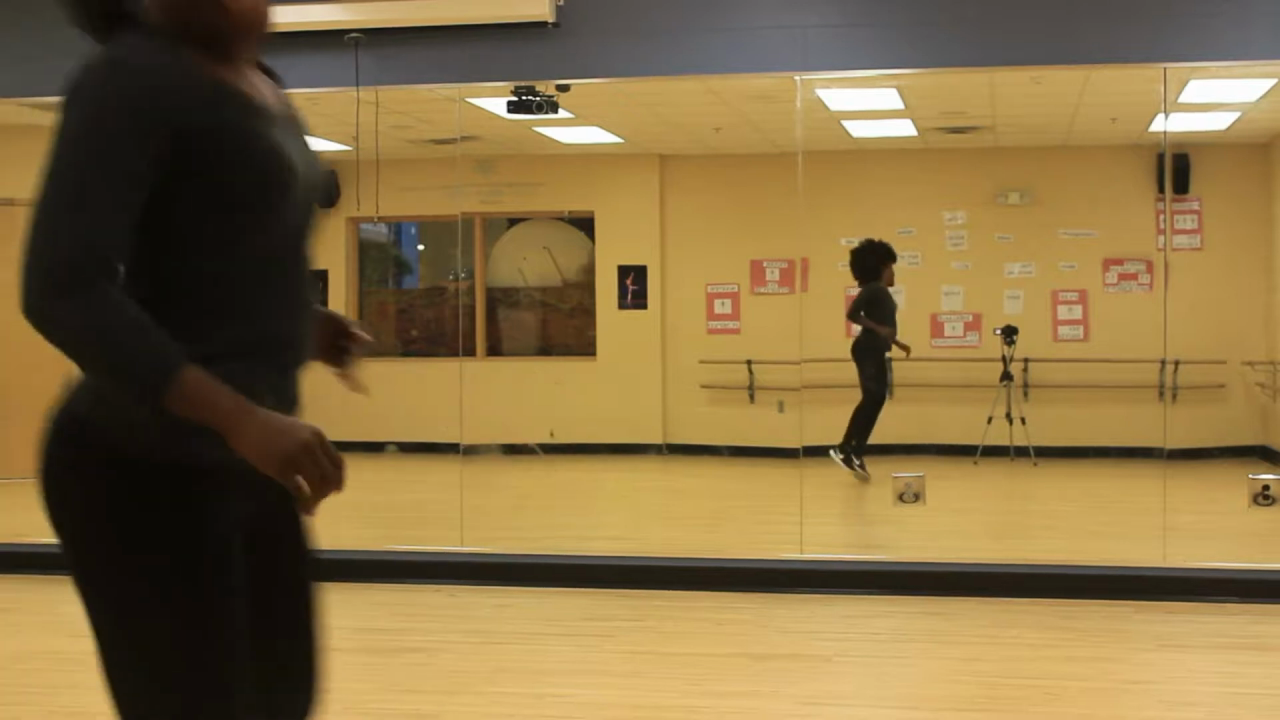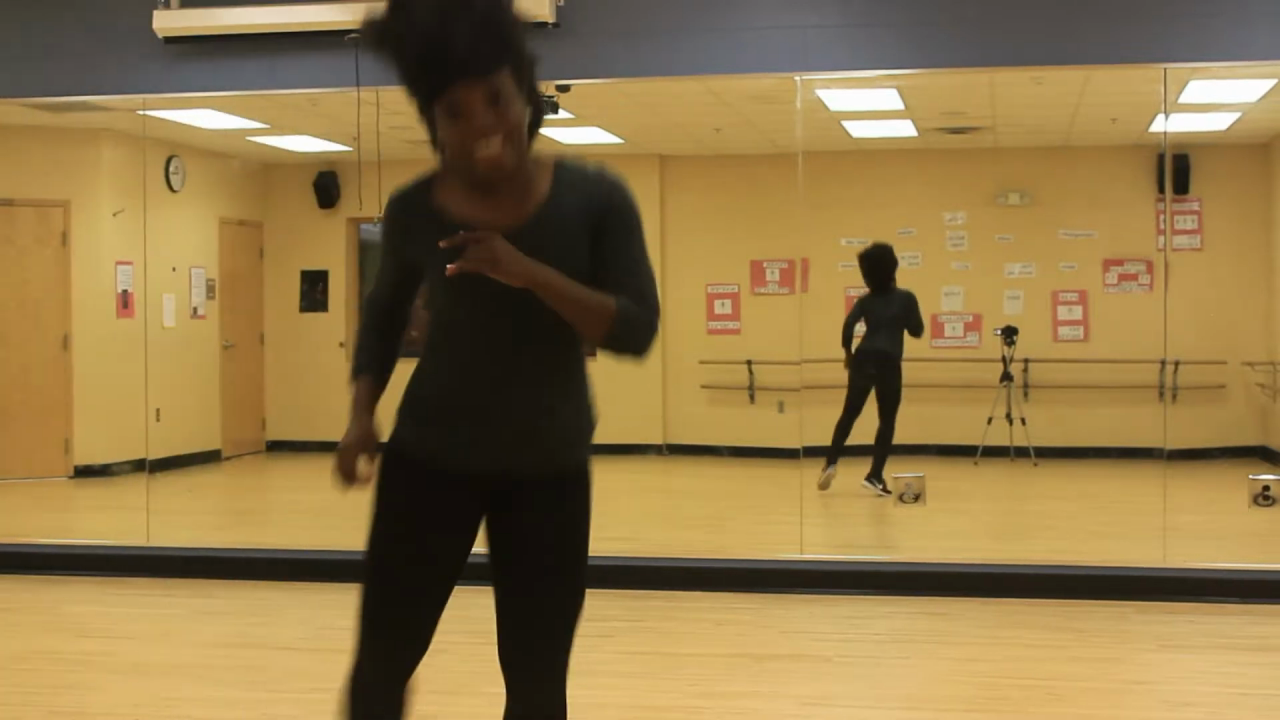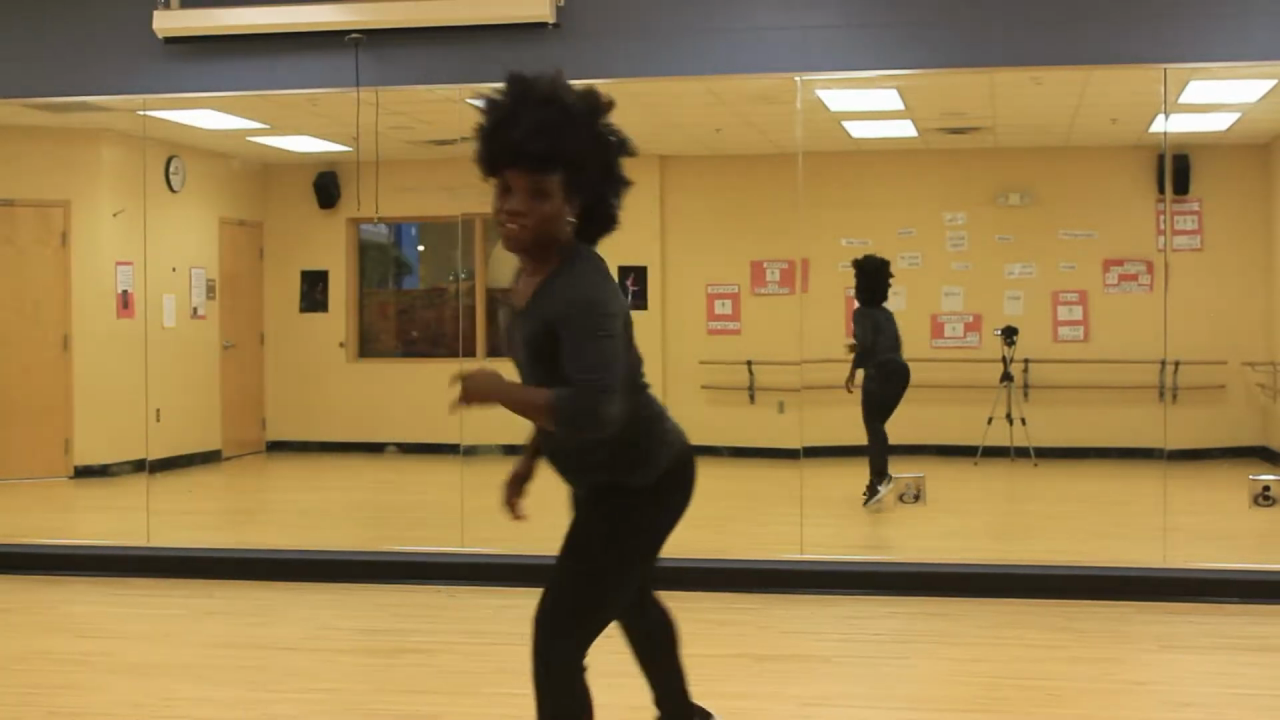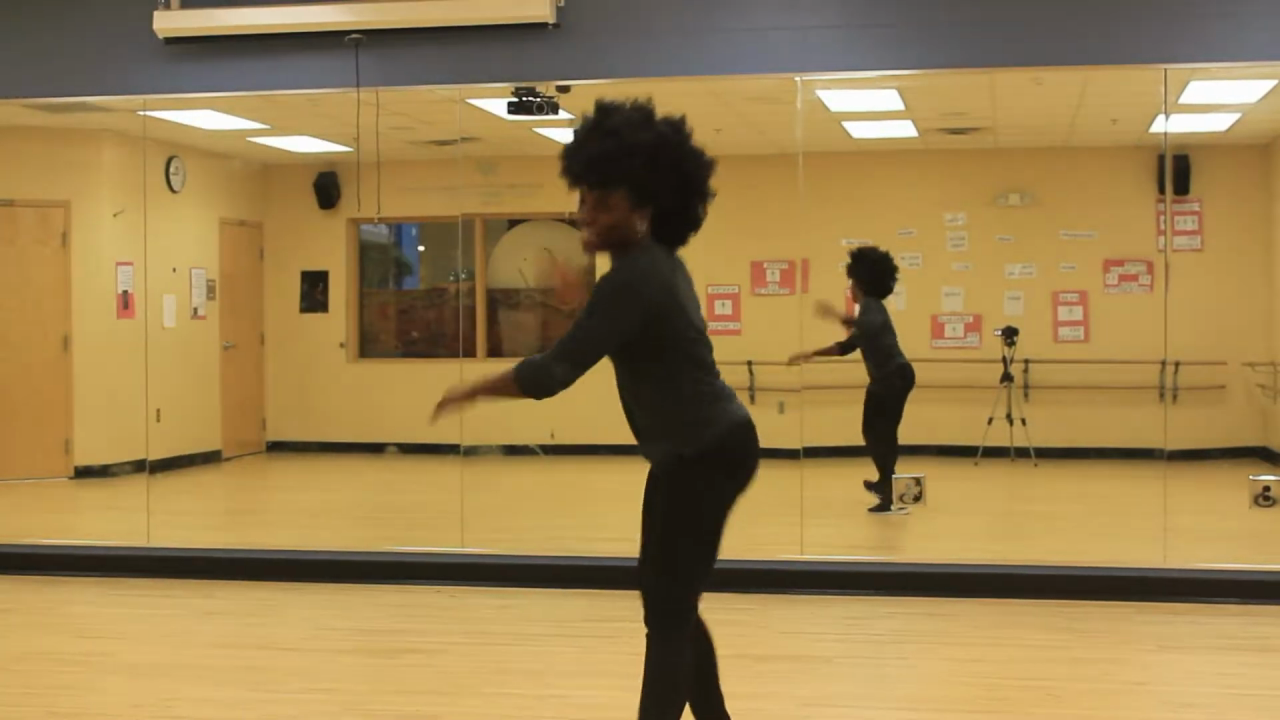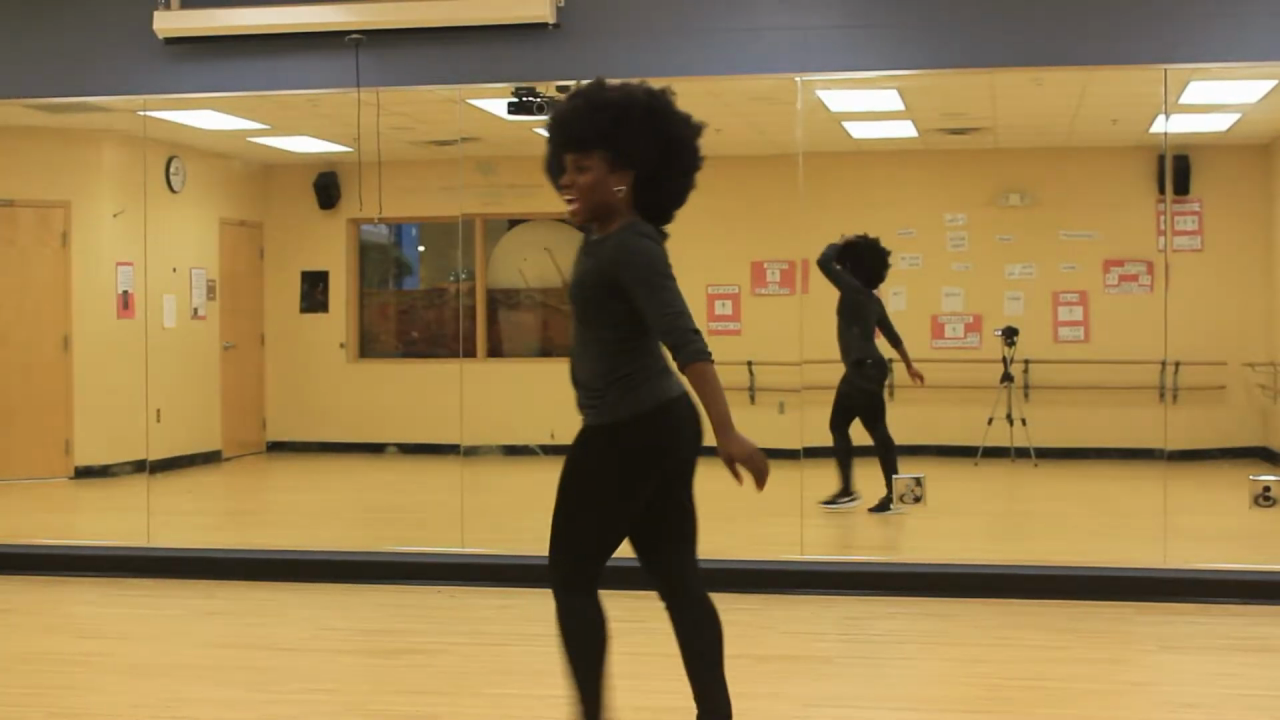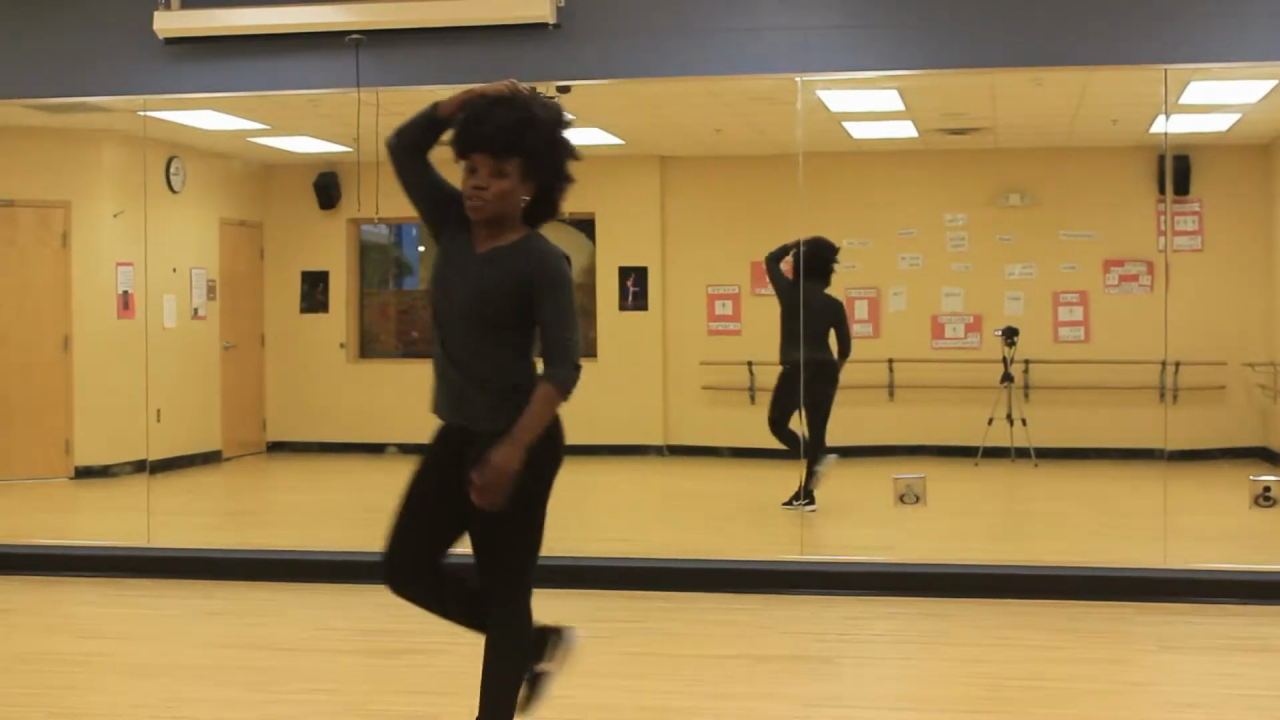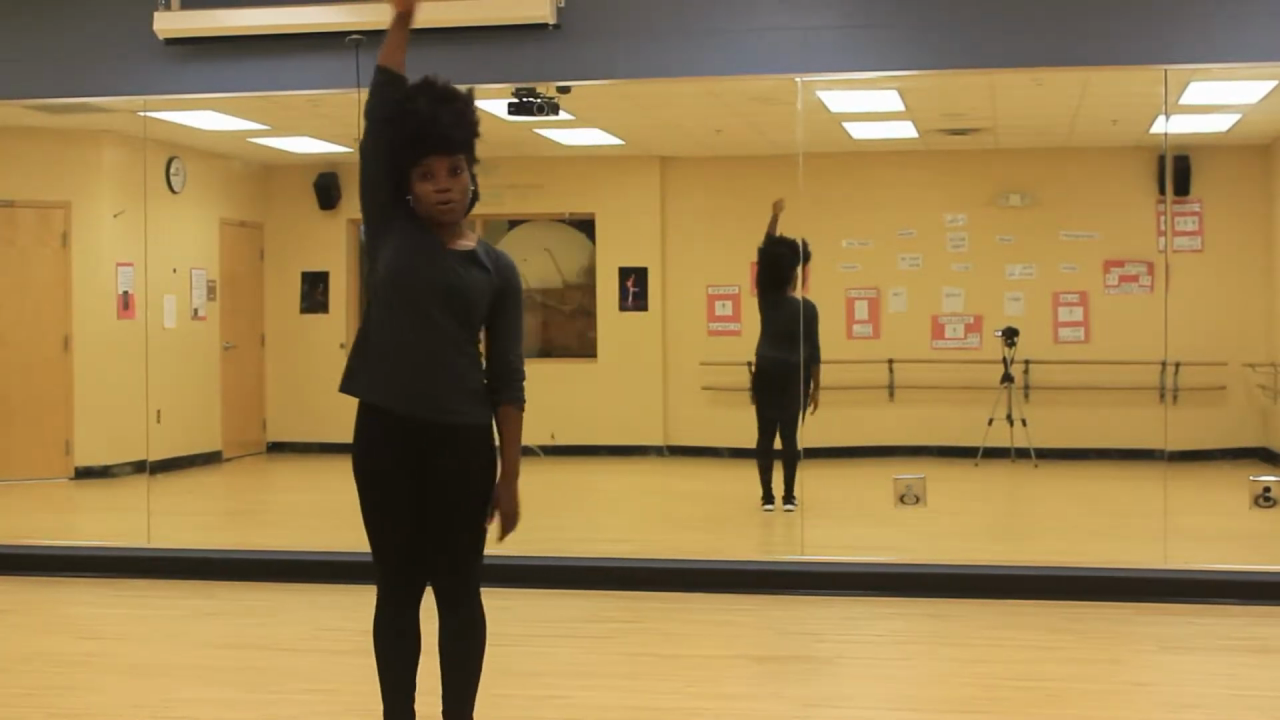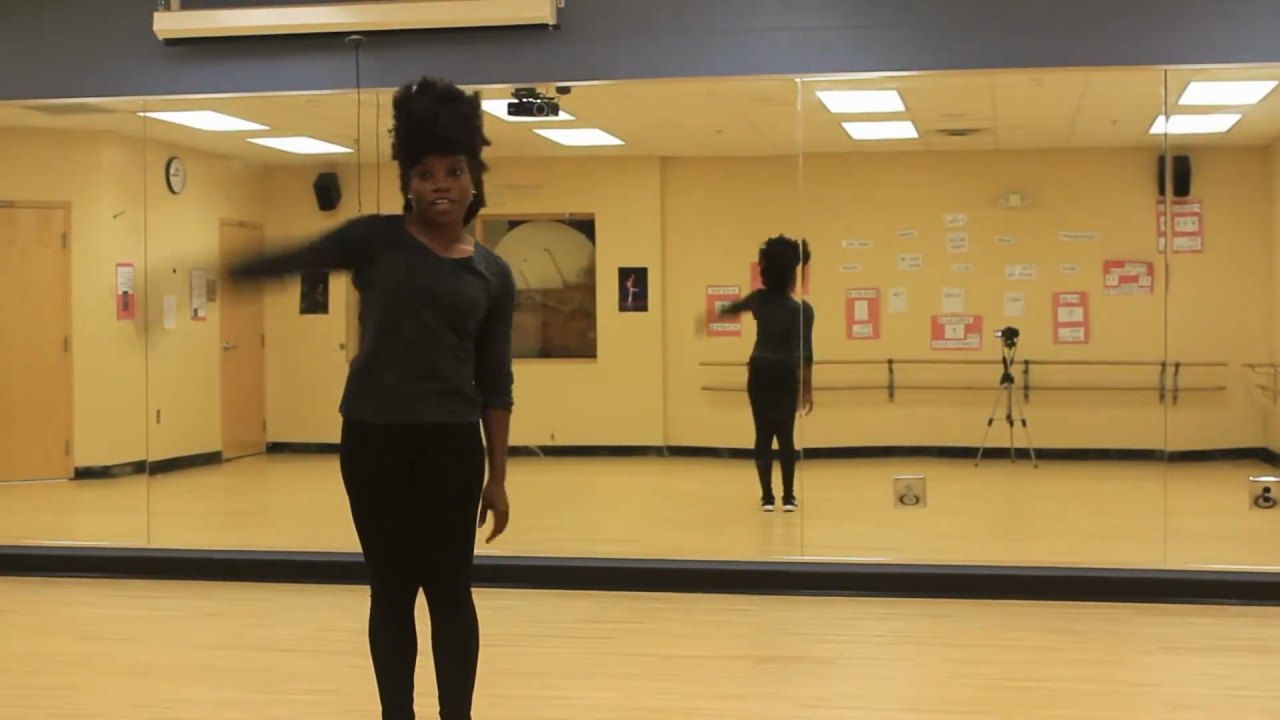
dt=0.5s
person 1, frame 1
left shoulder: (261, 91)
right shoulder: (129, 73)
right elbow: (64, 290)
left wrist: (312, 327)
right wrist: (238, 417)
left hip: (241, 479)
right hip: (144, 471)
person 1, frame 2
left shoulder: (594, 197)
right shoulder: (415, 211)
left elbow: (636, 333)
right elbow: (384, 312)
left wrist: (527, 271)
right wrist: (360, 415)
left hip: (547, 470)
right hip: (430, 459)
right knee: (383, 661)
person 1, frame 3
left shoulder: (578, 292)
right shoulder: (536, 280)
left elbow: (595, 414)
left wrist: (499, 390)
right wrist: (530, 461)
left hip: (639, 481)
right hip: (620, 476)
left knee: (557, 636)
right knee: (628, 599)
person 1, frame 4
left shoulder: (631, 282)
right shoulder: (658, 264)
left elbow: (551, 373)
left wrist: (472, 389)
right wrist: (586, 304)
left hip: (703, 453)
right hip: (707, 446)
left knee: (667, 614)
right knee: (671, 604)
person 1, frame 5
left shoulder: (632, 247)
right shoulder: (606, 229)
left elbow: (685, 341)
right elbow: (554, 164)
left wrist: (727, 432)
right wrist: (579, 114)
left hip: (624, 433)
right hip: (656, 427)
left knee: (571, 577)
right knee: (679, 582)
person 1, frame 6
left shoulder: (543, 263)
right shoulder: (455, 229)
left elbow: (564, 367)
right elbow: (403, 146)
left wrist: (516, 449)
right wrist: (476, 98)
left hip: (516, 442)
right hip: (458, 437)
left knee: (504, 595)
right knee: (405, 567)
right ankle: (536, 648)
person 1, frame 7
left shoulder: (496, 269)
right shoulder: (388, 228)
left elbow: (507, 377)
right elbow: (380, 115)
left wrist: (511, 472)
left hip: (463, 439)
right hip: (386, 432)
left knee: (458, 588)
right knee: (397, 587)
person 1, frame 8
left shoulder: (491, 272)
right shoulder: (375, 239)
left elbow: (495, 382)
right elbow: (287, 260)
left wrist: (497, 474)
left hip: (449, 444)
right hip: (373, 439)
left knee: (448, 589)
right knee: (390, 590)
person 2, frame 1
left shoulder: (878, 292)
right shoulder: (873, 289)
right elbow: (853, 313)
left wrist: (898, 342)
right wrist: (880, 329)
left hip: (874, 353)
right hip: (870, 353)
left knee: (873, 403)
right knee: (872, 400)
left ankle: (854, 455)
right ankle: (844, 449)
person 2, frame 2
left shoulder: (865, 301)
right shoulder: (906, 298)
left elbow: (849, 324)
right elbow: (916, 331)
left wrist: (848, 352)
left hip: (864, 359)
right hip: (888, 363)
left knee: (849, 414)
right knee: (887, 420)
left ankle: (832, 463)
right ankle: (875, 476)
person 2, frame 3
left shoulder: (862, 312)
right shoulder: (886, 314)
left elbow: (866, 343)
left wrist: (852, 371)
right wrist: (859, 353)
left hip: (882, 374)
right hip: (899, 372)
left knee: (873, 426)
right knee: (876, 425)
left ankle: (881, 480)
right ankle: (875, 485)
person 2, frame 4
left shoulder: (872, 306)
right shoulder: (871, 308)
left elbow: (871, 328)
right elbow: (849, 345)
left wrist: (837, 316)
right wrist: (812, 354)
left hip: (889, 377)
right hip: (899, 375)
left knee: (874, 434)
right knee: (884, 434)
left ankle: (892, 496)
right ankle: (885, 485)
person 2, frame 5
left shoulder: (853, 289)
right shoulder: (871, 299)
left elbow: (824, 261)
right elbow: (892, 335)
left wrist: (842, 243)
right wrist: (909, 365)
left hip: (863, 369)
right hip: (868, 368)
left knee: (839, 427)
right knee: (877, 431)
person 2, frame 6
left shoulder: (789, 292)
right shoulder: (834, 305)
left elbow: (772, 260)
right elbow: (845, 346)
left wrist: (796, 246)
right wrist: (835, 372)
left hip: (797, 370)
right hip: (825, 370)
left knee: (778, 423)
right knee: (816, 433)
left ankle: (818, 458)
right ankle: (806, 494)
person 2, frame 7
left shoulder: (765, 296)
right shoulder: (805, 308)
left elbow: (766, 253)
right elbow: (811, 352)
left wrist: (775, 217)
right wrist: (815, 386)
left hip: (764, 373)
right hip: (791, 375)
left knee: (765, 435)
right knee: (789, 435)
left ankle: (768, 496)
right ankle: (789, 496)
person 2, frame 8
left shoulder: (760, 299)
right shoulder: (801, 309)
left elbow: (735, 307)
right elbow: (803, 353)
right wrist: (807, 389)
left hip: (759, 372)
right hip: (784, 375)
left knee: (763, 435)
right knee: (785, 435)
left ankle: (767, 497)
right ankle: (788, 497)
